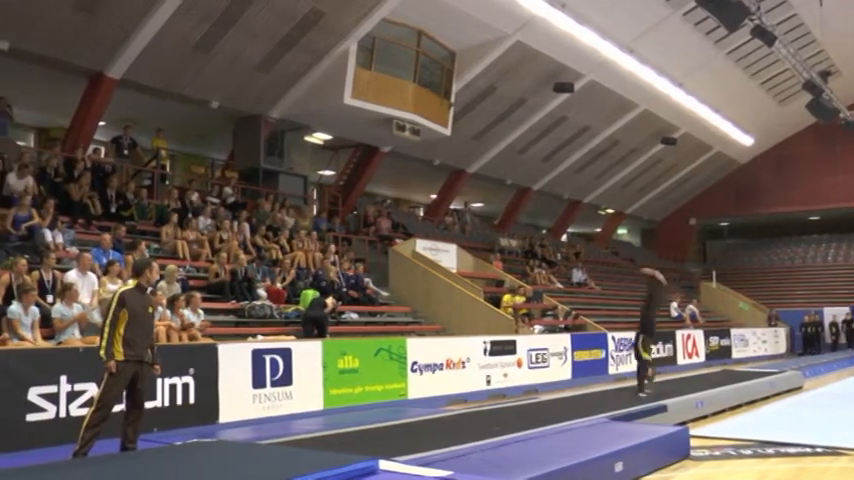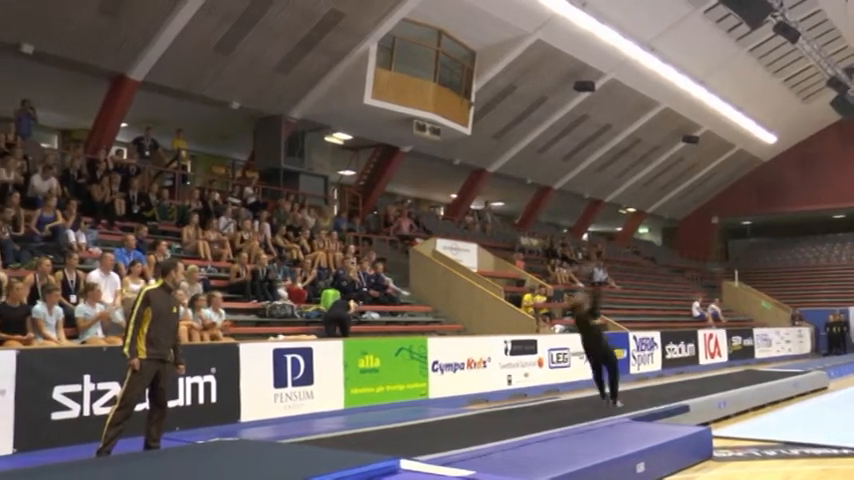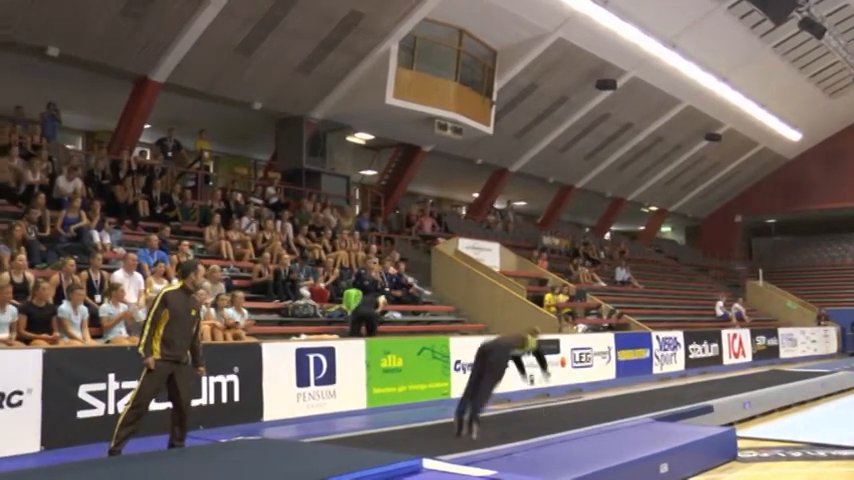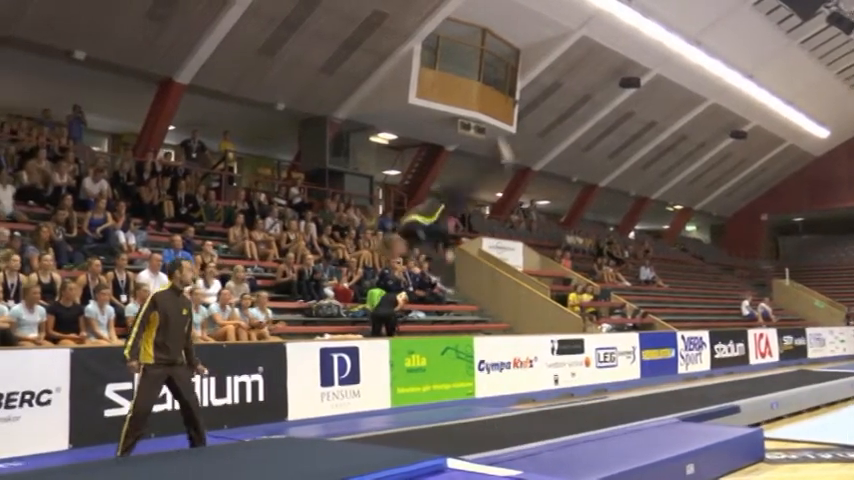
dt=0.4s
person 1, frame 1
left shoulder: (149, 300)
right shoulder: (124, 294)
right elbow: (108, 325)
left wrist: (154, 360)
right wrist: (108, 356)
left hip: (142, 362)
right hip: (121, 360)
left knee: (136, 407)
right knee: (103, 405)
left ankle: (129, 447)
right ankle: (81, 451)
person 1, frame 2
left shoulder: (174, 301)
right shoulder: (149, 293)
right elbow: (133, 323)
left wrist: (178, 360)
right wrist: (131, 354)
left hip: (164, 361)
right hip: (144, 359)
left knee: (160, 406)
right knee: (126, 403)
left ankle: (152, 446)
right ankle: (104, 449)
person 1, frame 3
left shoulder: (195, 304)
right shoulder: (167, 295)
right elbow: (150, 323)
left wrist: (199, 362)
right wrist: (146, 353)
left hip: (181, 362)
right hip: (159, 359)
left knee: (183, 406)
right knee: (139, 403)
left ankle: (176, 446)
right ankle: (115, 448)
person 1, frame 4
left shoulder: (186, 303)
right shoulder: (157, 297)
right elbow: (138, 326)
left wrist: (194, 362)
right wrist: (131, 355)
left hip: (177, 364)
right hip: (153, 363)
left knee: (191, 405)
right knee: (141, 409)
left ankle: (199, 446)
right ankle: (123, 454)
